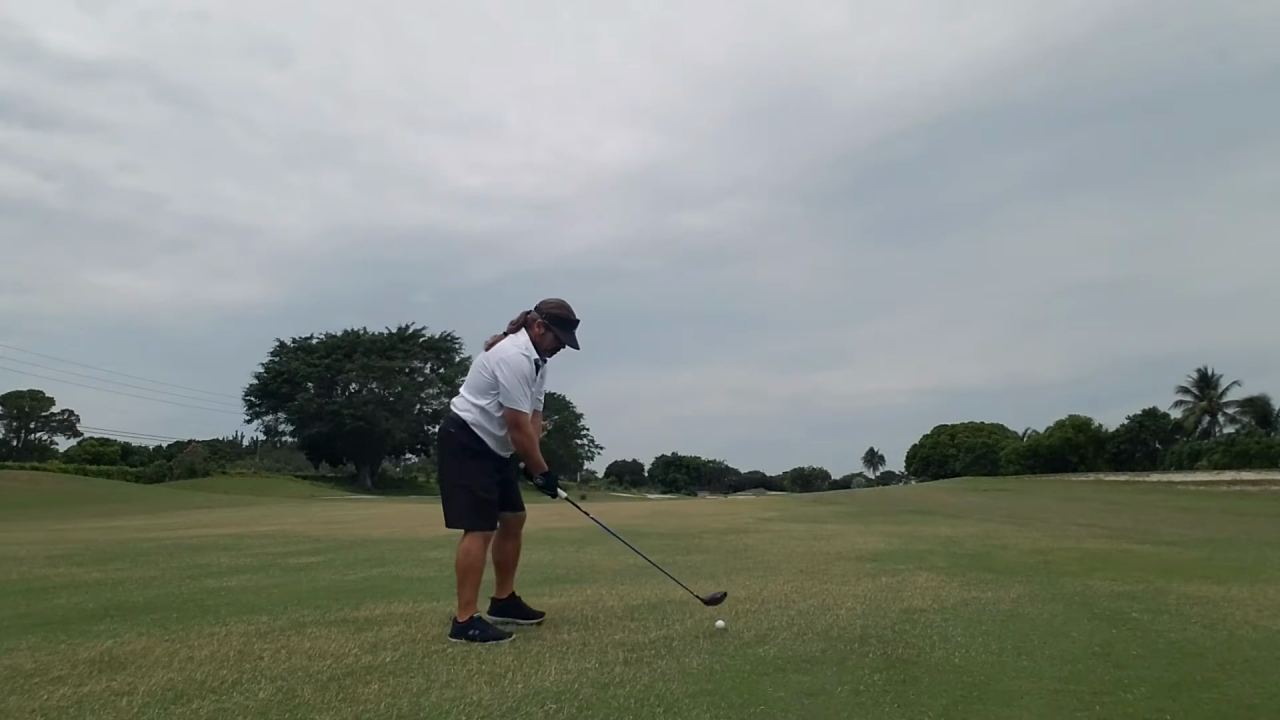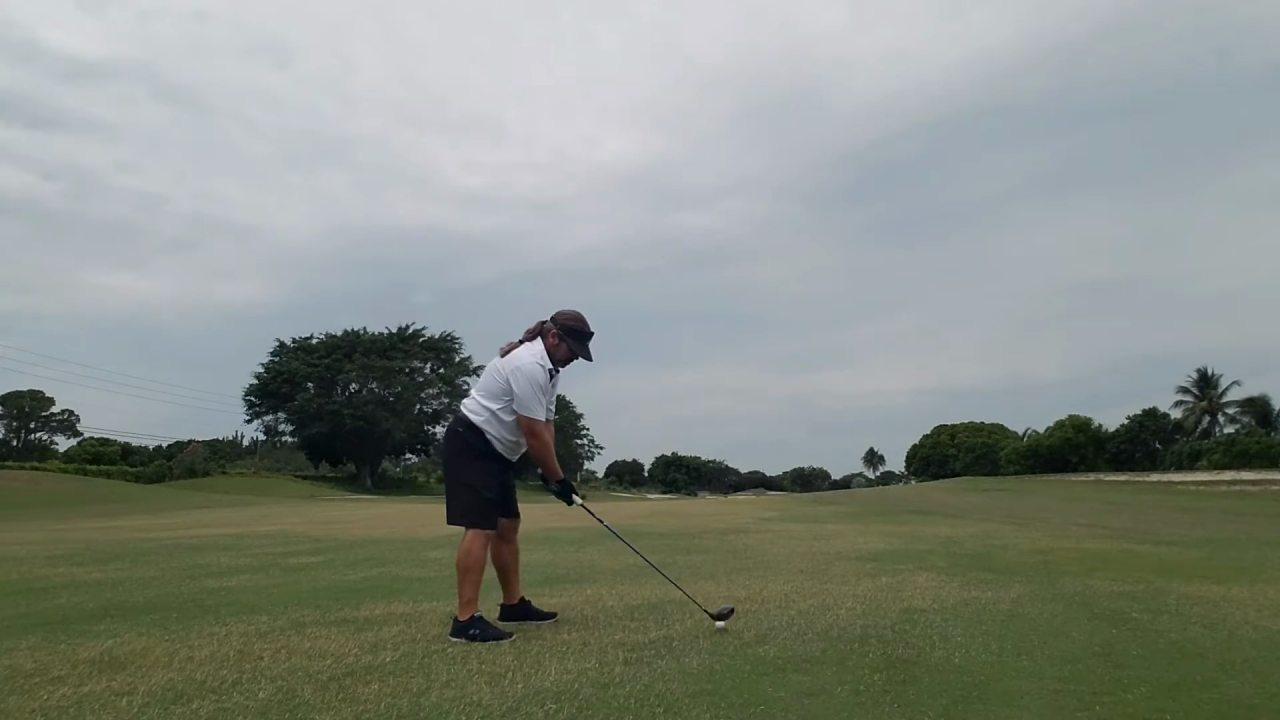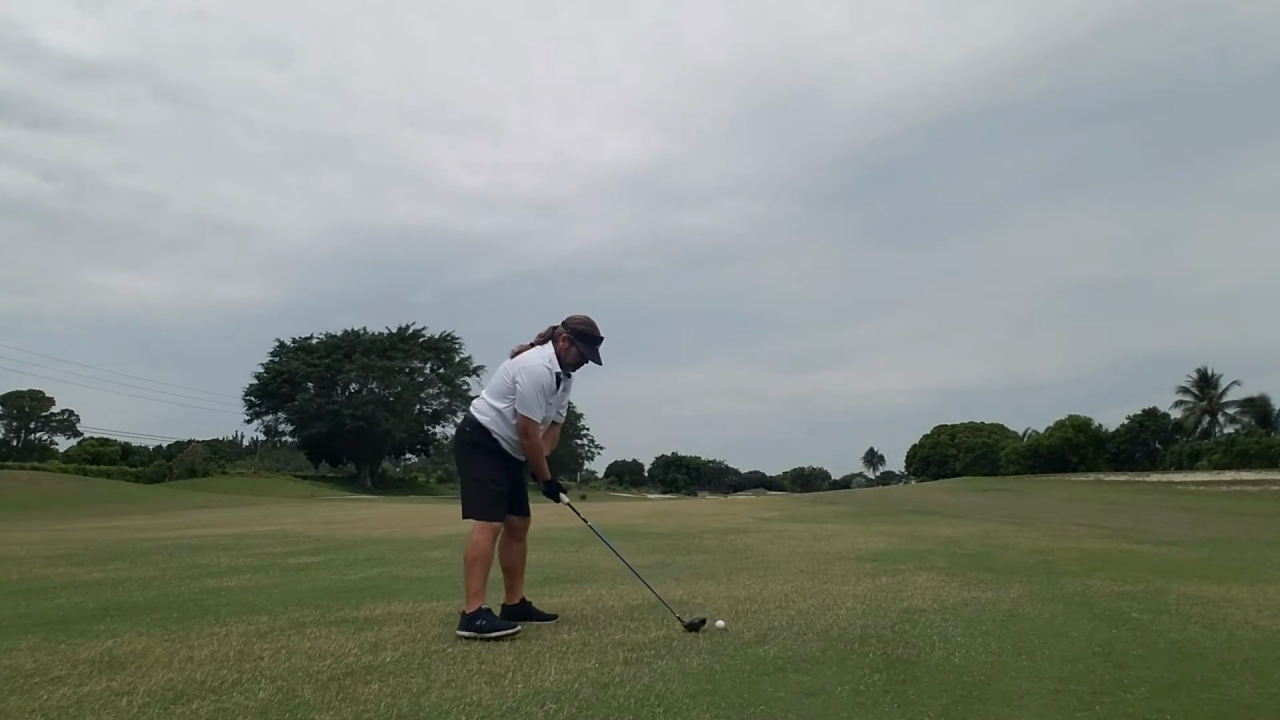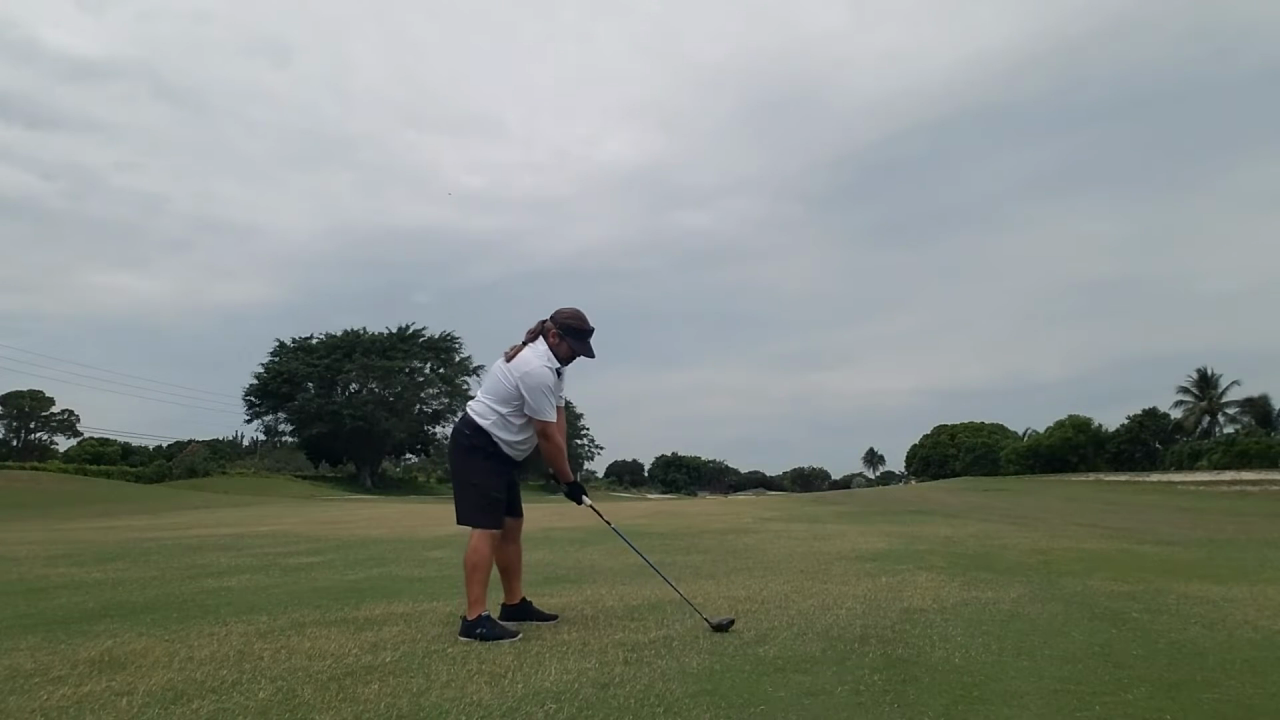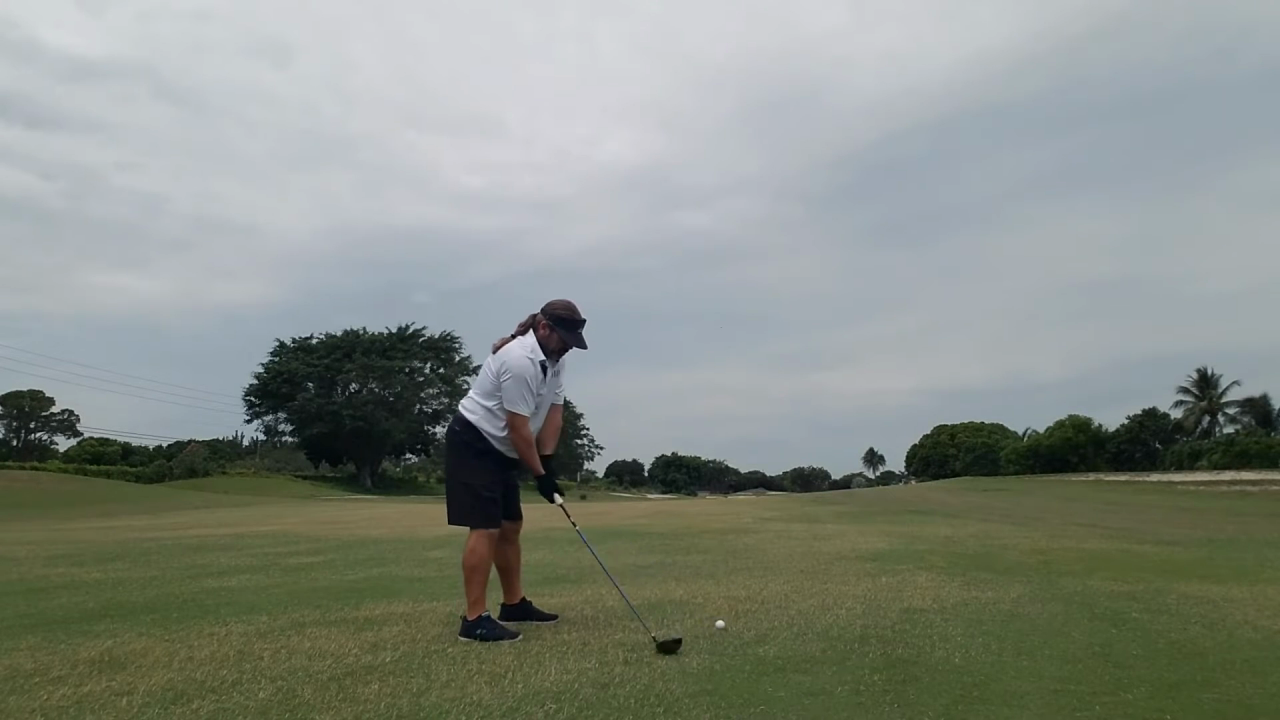
dt=0.4s
person 1, frame 1
left shoulder: (536, 359)
right shoulder: (513, 357)
left elbow: (533, 416)
right elbow: (518, 426)
left wrist: (530, 463)
right wrist: (542, 471)
left hip: (492, 449)
right hip: (467, 445)
left knee: (513, 520)
right knee: (480, 529)
left ankle: (504, 599)
right ankle: (465, 620)
person 1, frame 2
left shoulder: (548, 367)
right shoulder: (529, 365)
left elbow: (545, 425)
right elbow: (534, 435)
left wrist: (547, 471)
right wrist: (558, 479)
left hip: (494, 450)
right hip: (470, 445)
left knee: (507, 526)
right knee: (480, 529)
left ankle: (513, 604)
right ankle: (466, 620)
person 1, frame 3
left shoulder: (564, 374)
right shoulder: (536, 367)
left elbow: (552, 426)
right elbow: (528, 433)
left wrist: (541, 469)
right wrist: (545, 478)
left hip: (506, 451)
right hip: (480, 444)
left knee: (517, 524)
right knee: (488, 523)
left ankle: (514, 603)
right ankle: (474, 613)
person 1, frame 4
left shoulder: (548, 361)
right shoulder: (537, 369)
left elbow: (558, 417)
right elbow: (546, 434)
left wrist: (562, 466)
right wrist: (568, 479)
left hip: (497, 450)
right hip: (477, 447)
left knee: (511, 526)
right knee: (487, 529)
left ankle: (514, 604)
right ankle: (474, 619)
person 1, frame 5
left shoulder: (555, 363)
right shoulder: (518, 359)
left elbow: (553, 412)
right elbow: (518, 426)
left wrist: (546, 460)
right wrist: (539, 473)
left hip: (502, 452)
right hip: (472, 444)
left knee: (510, 526)
right knee: (485, 528)
left ankle: (515, 603)
right ankle: (474, 618)
